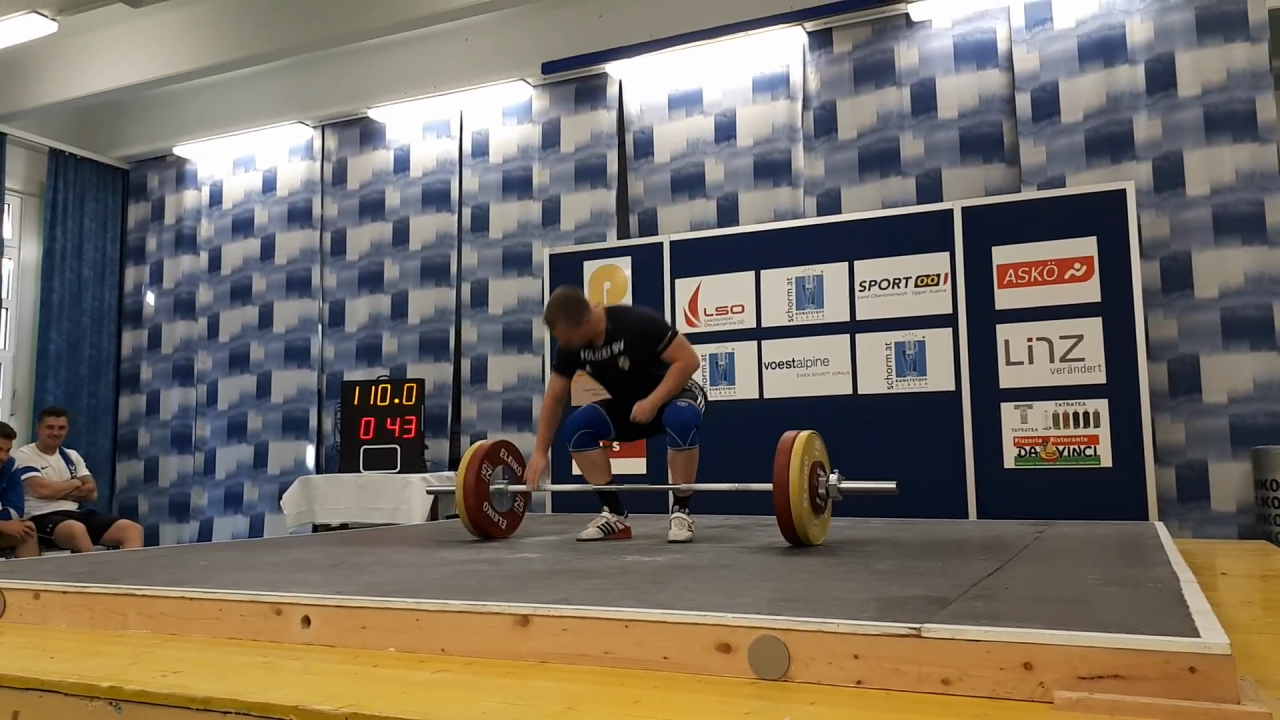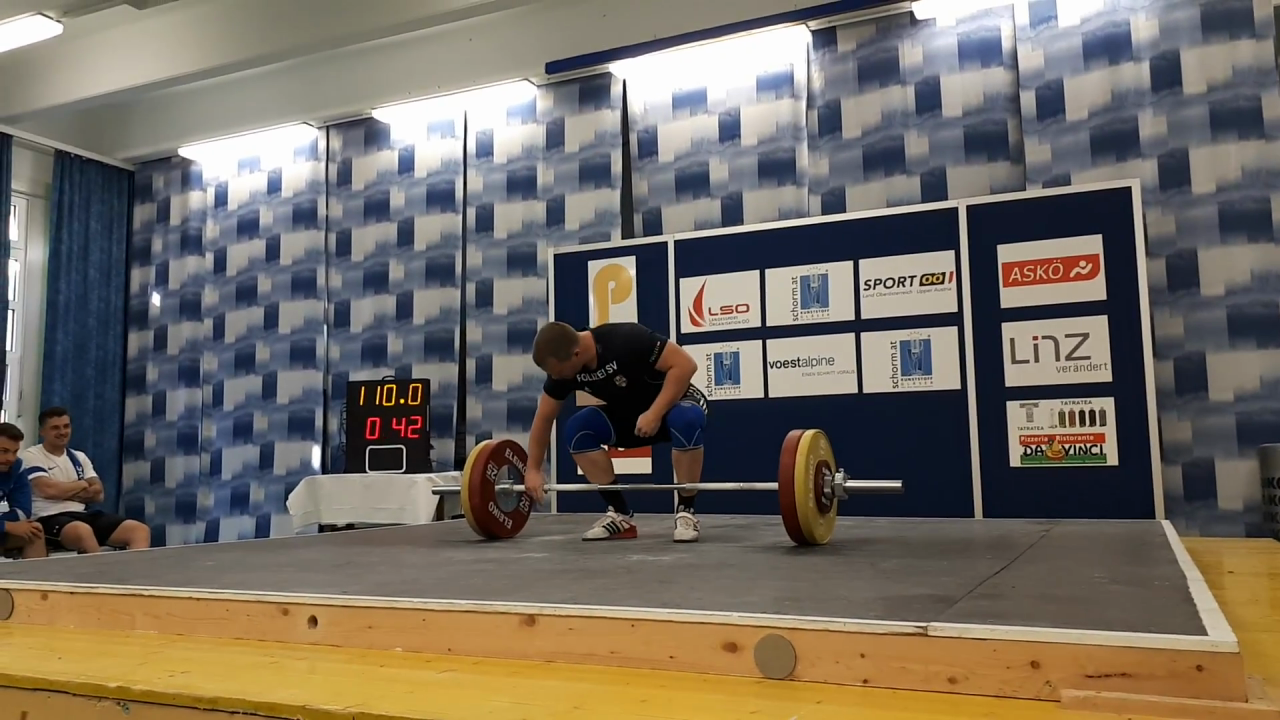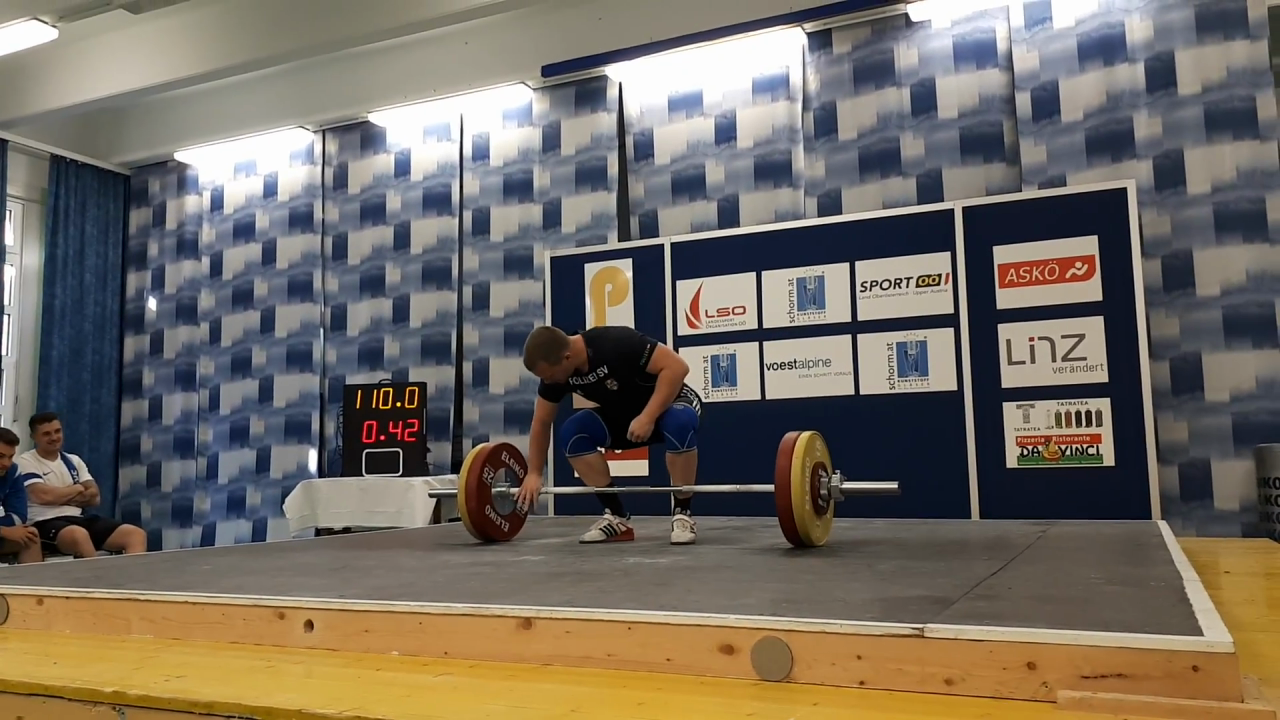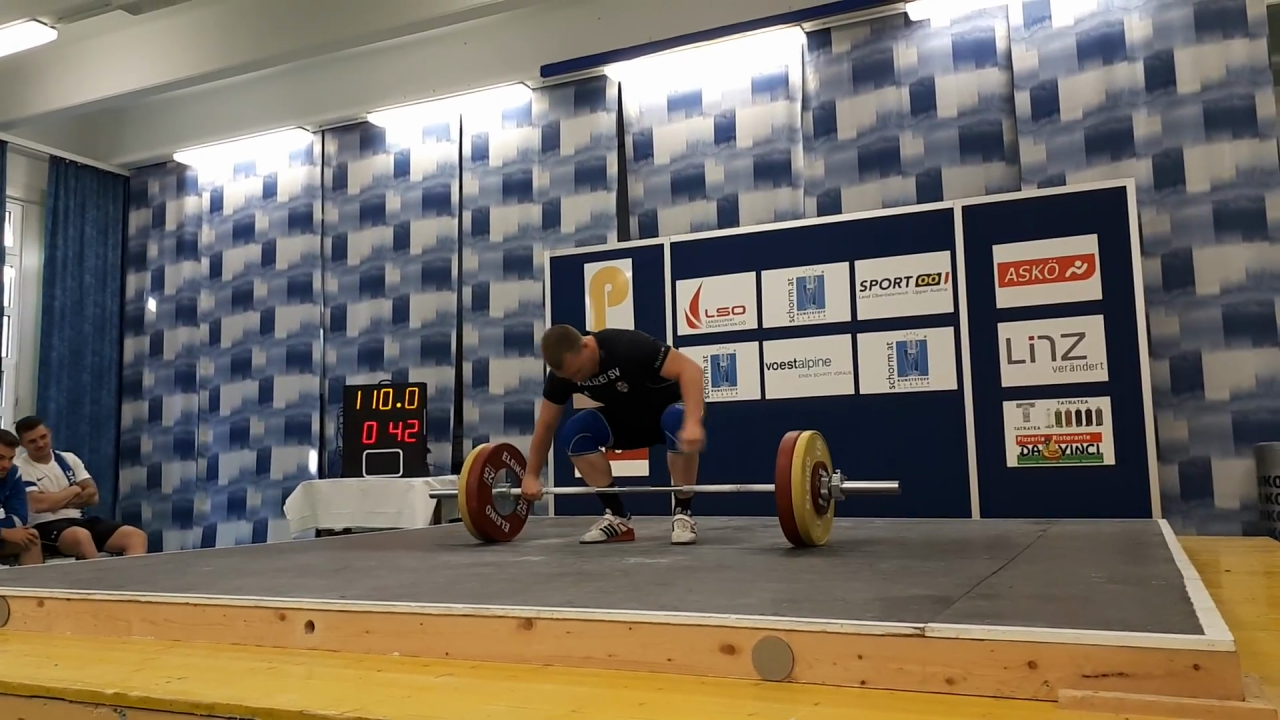
dt=0.3s
person 1, frame 1
left shoulder: (637, 324)
right shoulder: (569, 347)
left elbow: (688, 360)
right elbow: (554, 399)
left wrist: (652, 403)
right wrist: (540, 453)
left hip: (673, 397)
right hip: (629, 407)
left knee: (682, 417)
right knee: (577, 428)
left ankle: (681, 513)
right ankle: (615, 515)
person 1, frame 2
left shoulder: (626, 340)
right shoulder: (563, 371)
left elbow: (685, 364)
right elbow: (544, 418)
left wrist: (654, 414)
right wrist: (533, 469)
left hip: (675, 402)
right hip: (629, 416)
left knee: (685, 420)
right knee: (576, 429)
left ankle: (686, 511)
right ankle: (620, 514)
person 1, frame 3
left shoulder: (616, 343)
right shoulder: (554, 371)
left elbow: (677, 367)
right elbow: (542, 422)
left wrist: (647, 418)
right wrist: (534, 473)
left hip: (671, 401)
left knee: (679, 423)
right knee: (573, 432)
left ankle: (682, 514)
right ankle: (617, 517)
person 1, frame 4
left shoulder: (627, 346)
right shoulder: (562, 375)
left elbow: (690, 369)
right elbow: (546, 425)
left wrist: (693, 423)
right wrist: (532, 476)
left hip: (673, 404)
right hip: (627, 418)
left knee: (679, 426)
right knee: (575, 432)
left ankle: (683, 514)
right ankle: (617, 517)
